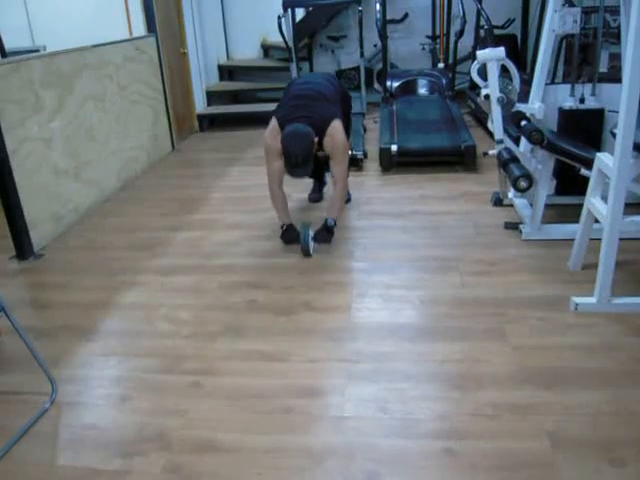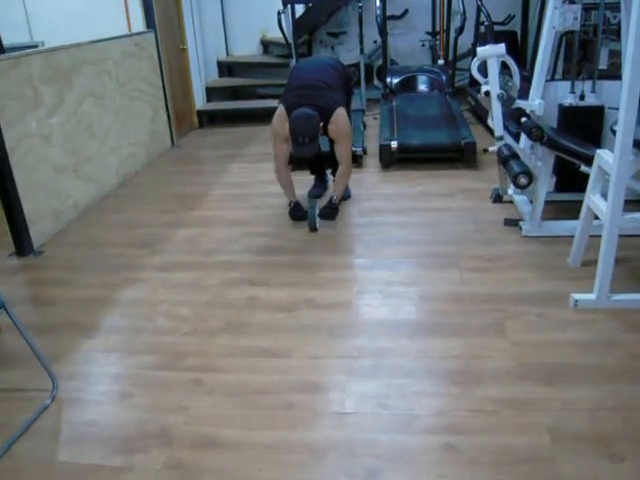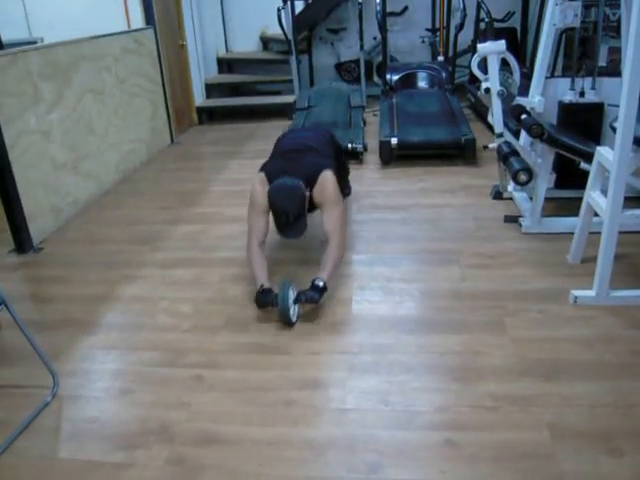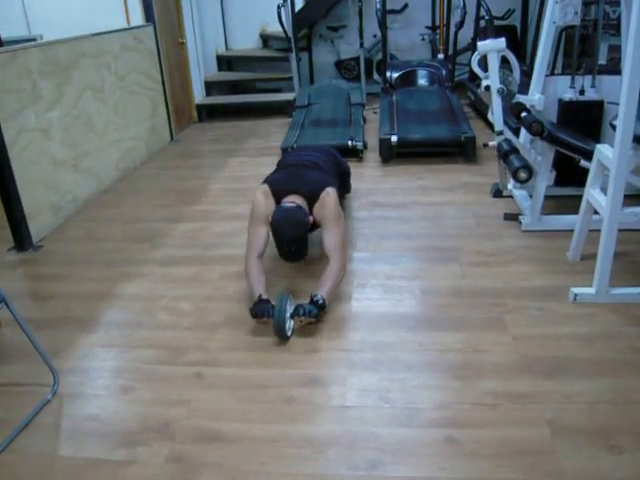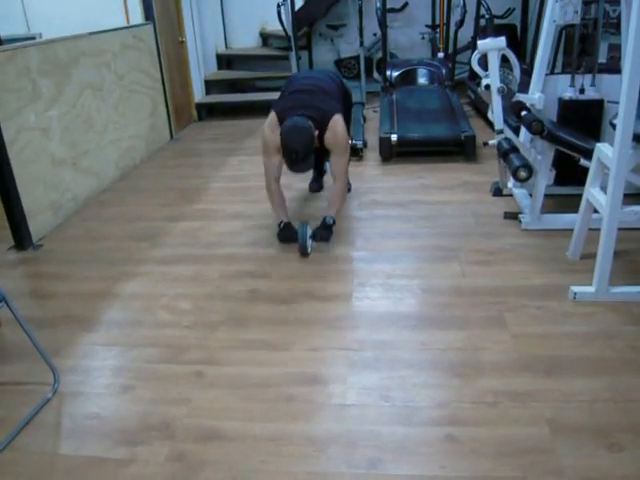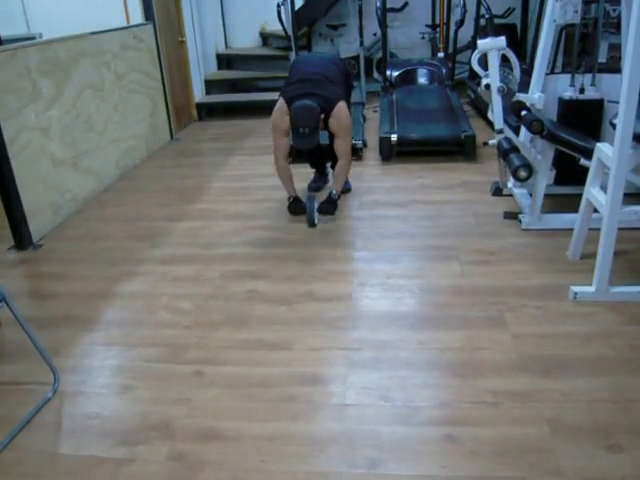
dt=0.7s
person 1, frame 1
left shoulder: (334, 134)
right shoulder: (273, 135)
left elbow: (340, 184)
right elbow: (275, 185)
left wrist: (329, 225)
right wrist: (286, 225)
left hip: (335, 88)
left knee: (341, 154)
right ankle: (318, 180)
person 1, frame 2
left shoulder: (337, 118)
right shoulder: (281, 119)
left elbow: (345, 164)
right elbow: (281, 165)
left wrist: (334, 201)
right wrist: (293, 203)
left hip: (337, 71)
left knee: (341, 140)
right knee: (309, 152)
left ankle: (338, 179)
right ankle: (320, 177)
person 1, frame 3
left shoulder: (325, 182)
right shoulder: (261, 186)
left elbow: (336, 240)
right elbow: (255, 243)
left wrist: (319, 285)
right wrist: (263, 288)
left hip: (325, 138)
left ankle: (342, 183)
person 1, frame 4
left shoulder: (326, 199)
right shoulder: (264, 198)
left elbow: (337, 259)
right elbow: (253, 256)
left wrist: (317, 302)
right wrist: (261, 299)
left hip: (329, 158)
right hip: (291, 159)
person 1, frame 5
left shoulder: (335, 128)
right shoulder: (271, 129)
left elbow: (340, 180)
right elbow: (272, 181)
left wrist: (328, 222)
right wrist: (283, 223)
left hip: (335, 84)
left knee: (340, 151)
right ankle: (318, 172)
person 1, frame 6
left shoulder: (339, 112)
right shoulder: (281, 113)
left elbow: (344, 157)
right elbow: (281, 158)
left wrist: (334, 196)
right wrist: (293, 197)
left knee: (339, 134)
right knee: (300, 143)
left ankle: (338, 173)
right ankle: (320, 170)
